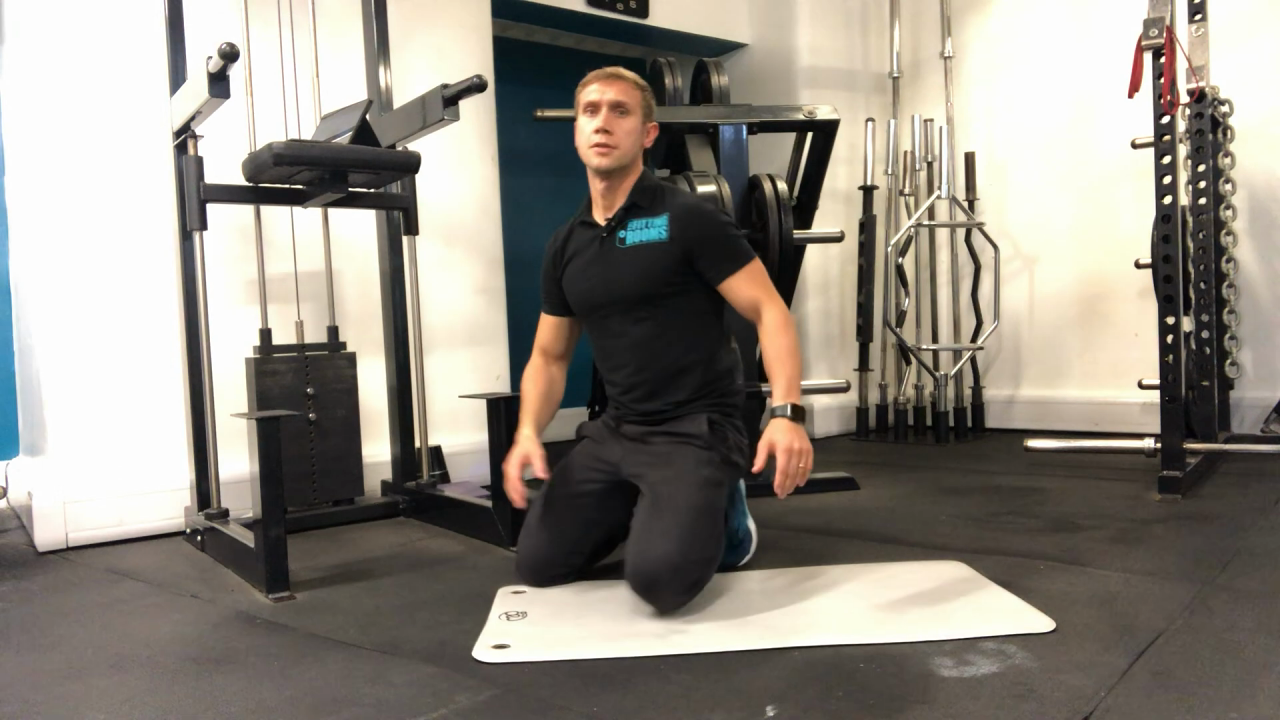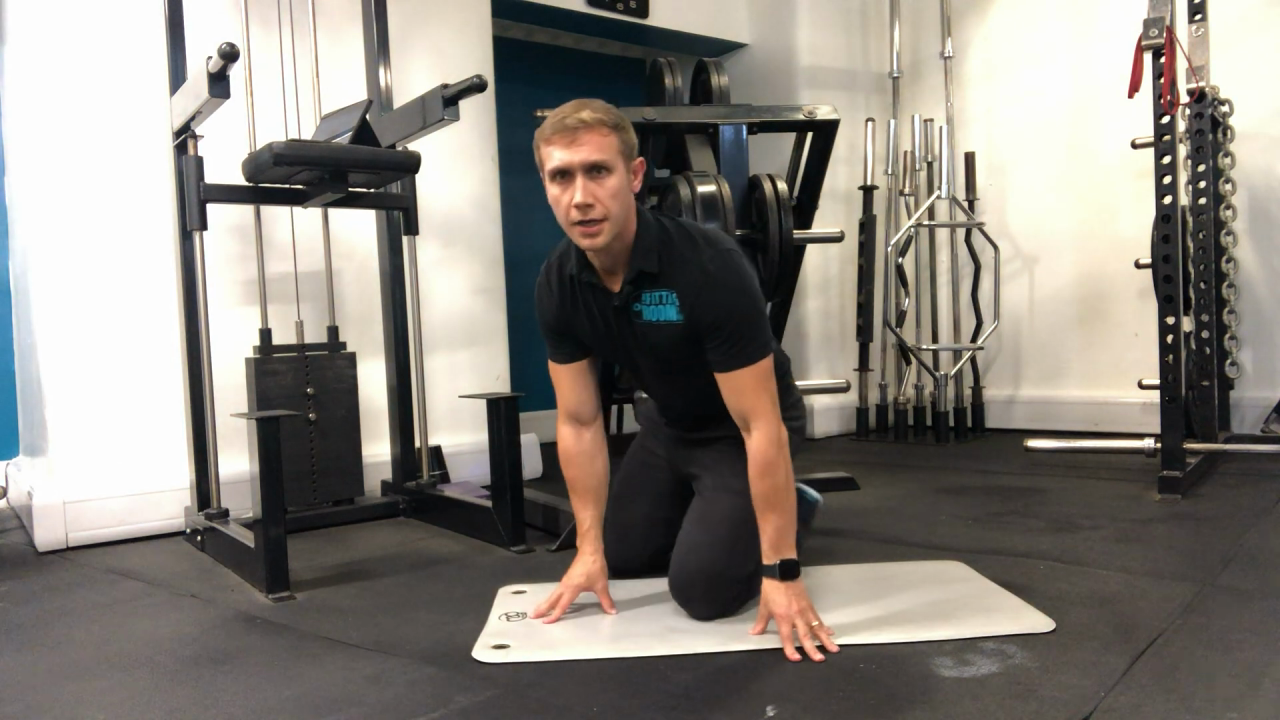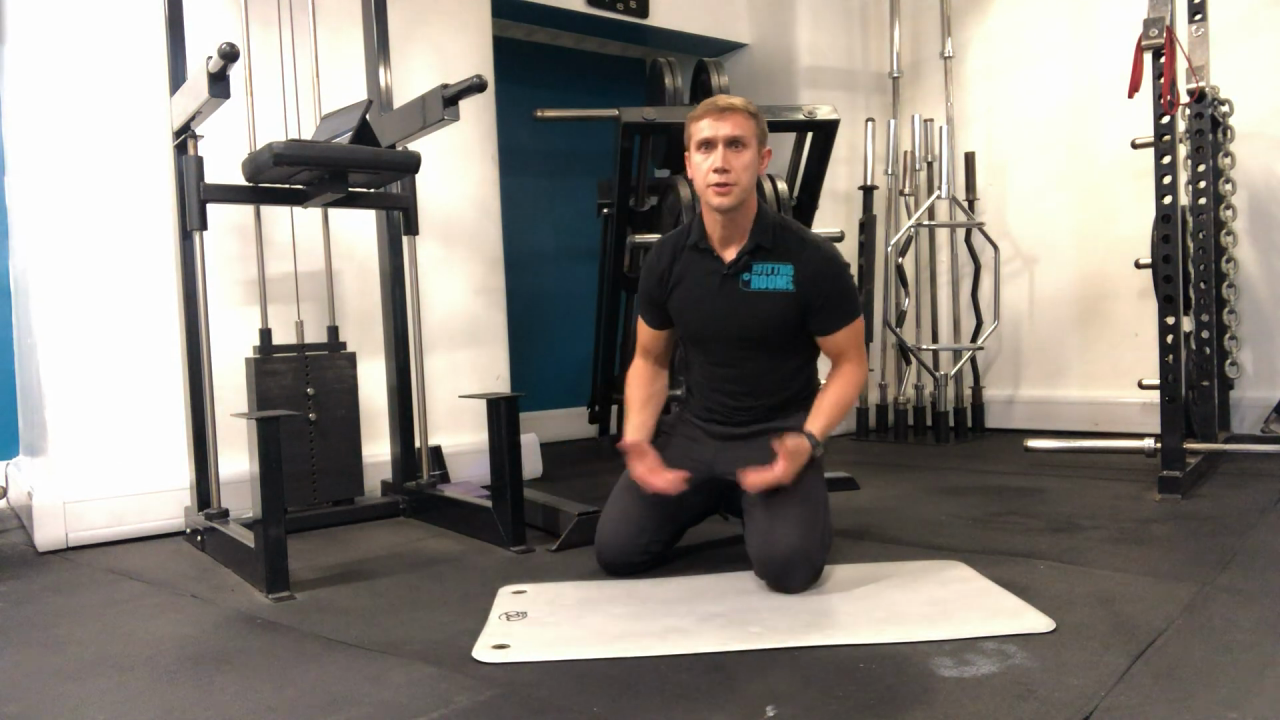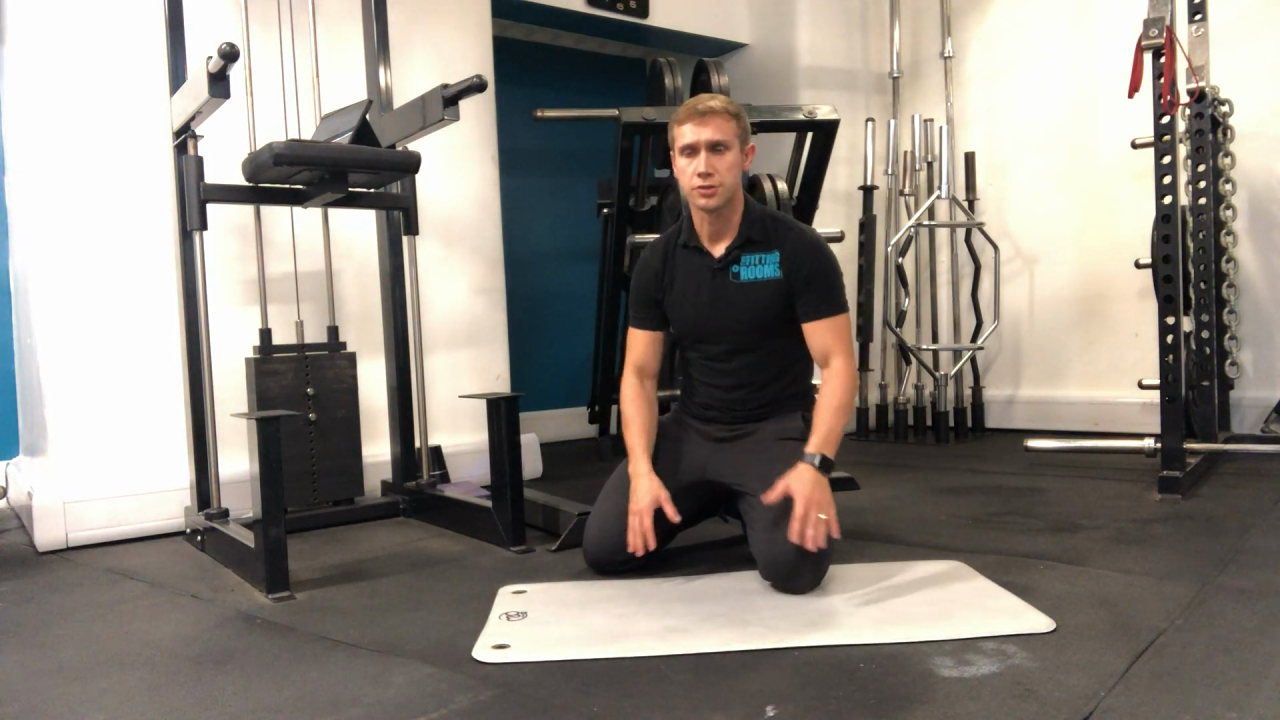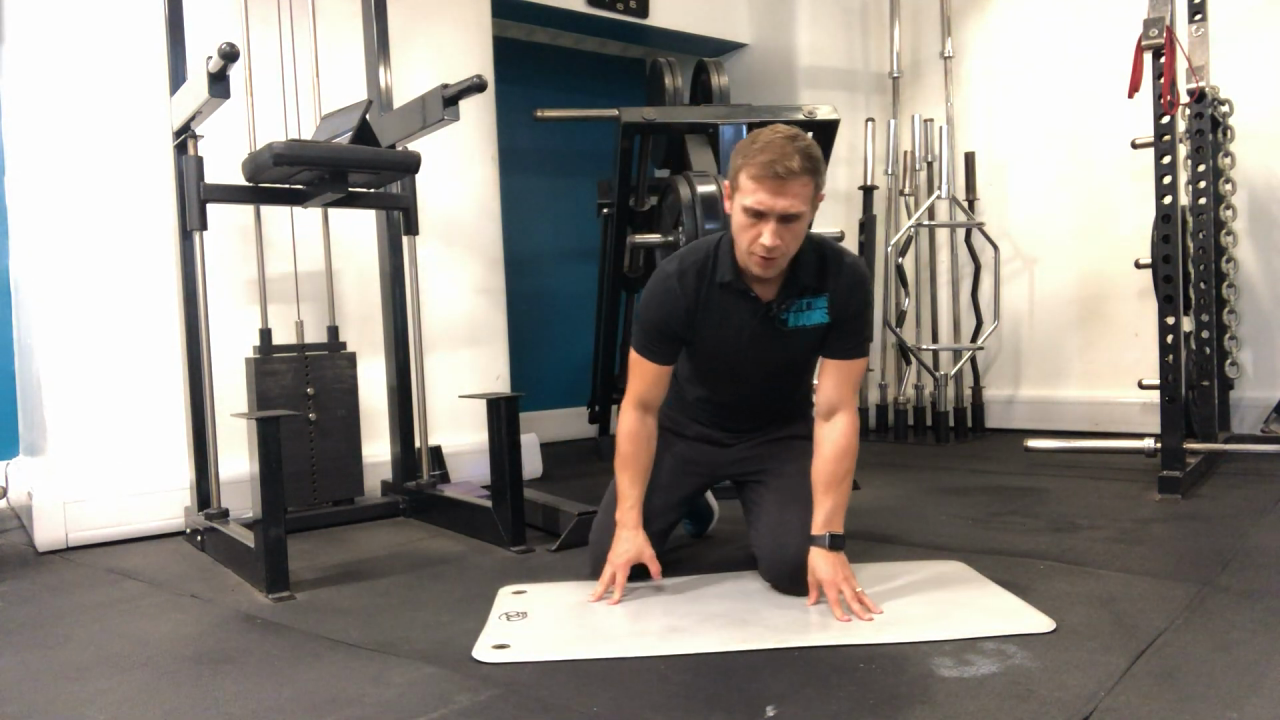
dt=1s
person 1, frame 1
left shoulder: (689, 219)
right shoulder: (565, 246)
left elbow: (771, 315)
right elbow: (549, 356)
left wrist: (785, 413)
right wrist: (528, 432)
left hip: (694, 430)
right hip: (615, 432)
left knee: (660, 578)
right knee: (538, 564)
left ankle: (719, 512)
right ankle: (650, 509)
person 1, frame 2
left shoulder: (709, 268)
right shoulder: (556, 285)
left elbow: (760, 427)
right elbow: (579, 423)
left wrist: (782, 572)
right wrist: (589, 550)
left hip: (740, 433)
right hip: (669, 426)
left knee: (702, 588)
right knee: (621, 559)
left ankle: (788, 507)
right ankle: (701, 508)
person 1, frame 3
left shoulder: (811, 259)
right shoulder: (666, 259)
left elbow: (849, 365)
right elbow: (650, 360)
left wrist: (808, 441)
right wrist: (636, 436)
left hip: (778, 438)
right hip: (694, 432)
left knee: (788, 566)
right knee: (618, 551)
left ankle: (752, 504)
right ankle: (717, 497)
person 1, frame 4
left shoulder: (799, 249)
right shoulder: (658, 261)
left elbow: (838, 365)
right elbow: (640, 374)
left wrist: (815, 464)
right wrist: (641, 471)
left hip: (776, 433)
right hip: (690, 431)
left knee: (794, 566)
right knee: (605, 549)
left ankle: (751, 505)
right ankle: (715, 500)
person 1, frame 5
left shoulder: (844, 280)
right shoulder: (677, 281)
left elbow: (835, 413)
right elbow: (641, 408)
left wrist: (827, 540)
right wrist: (629, 524)
left hip: (781, 434)
right hip: (685, 431)
left knee: (793, 569)
right knee: (612, 560)
left ankle: (754, 505)
right ankle: (694, 502)
